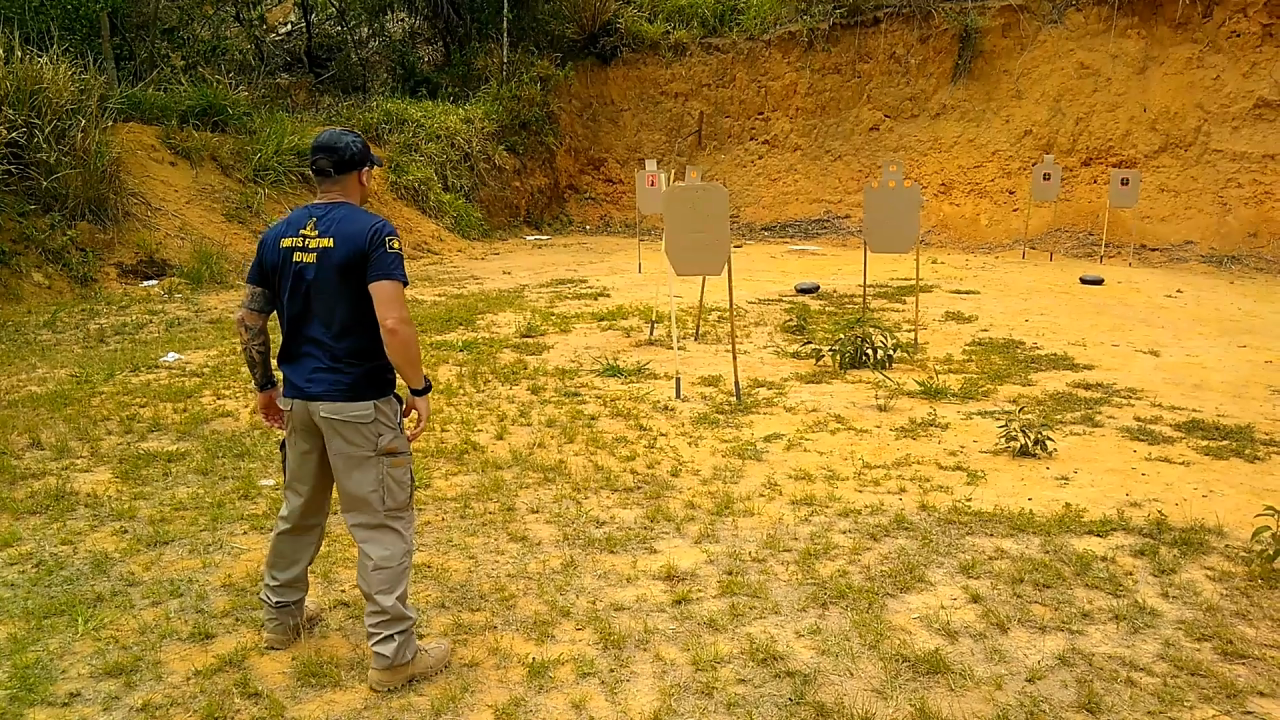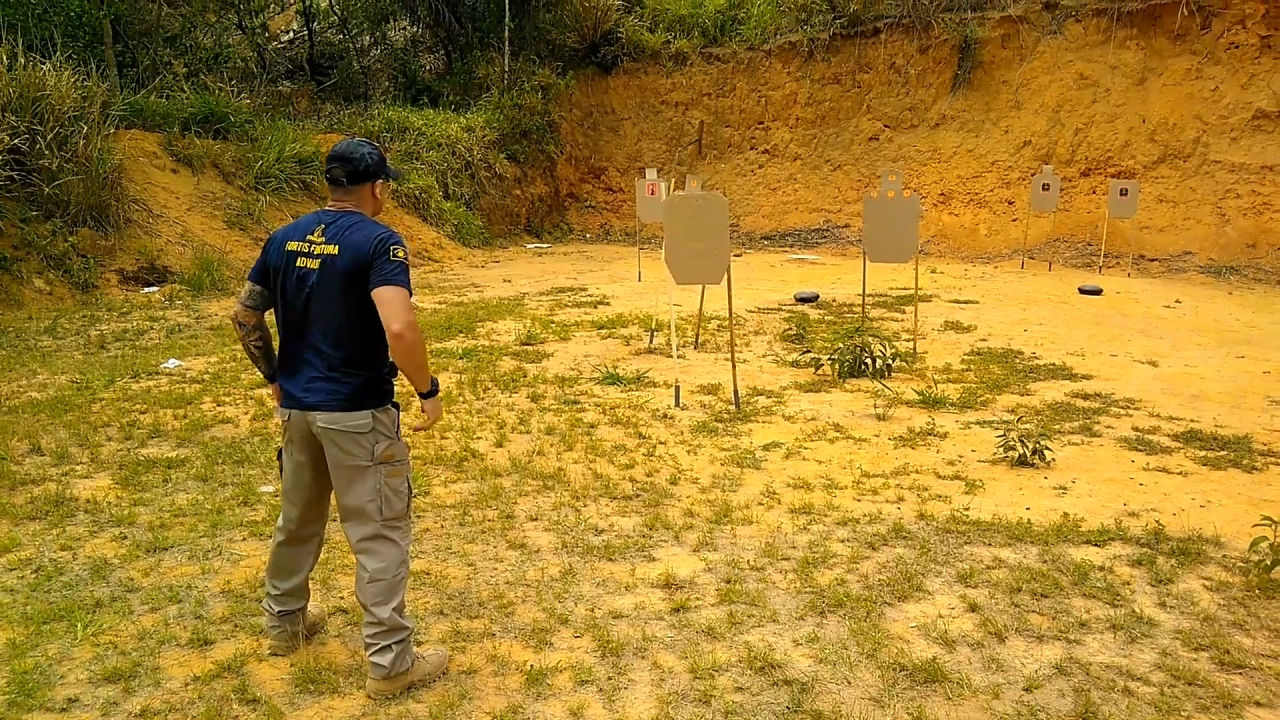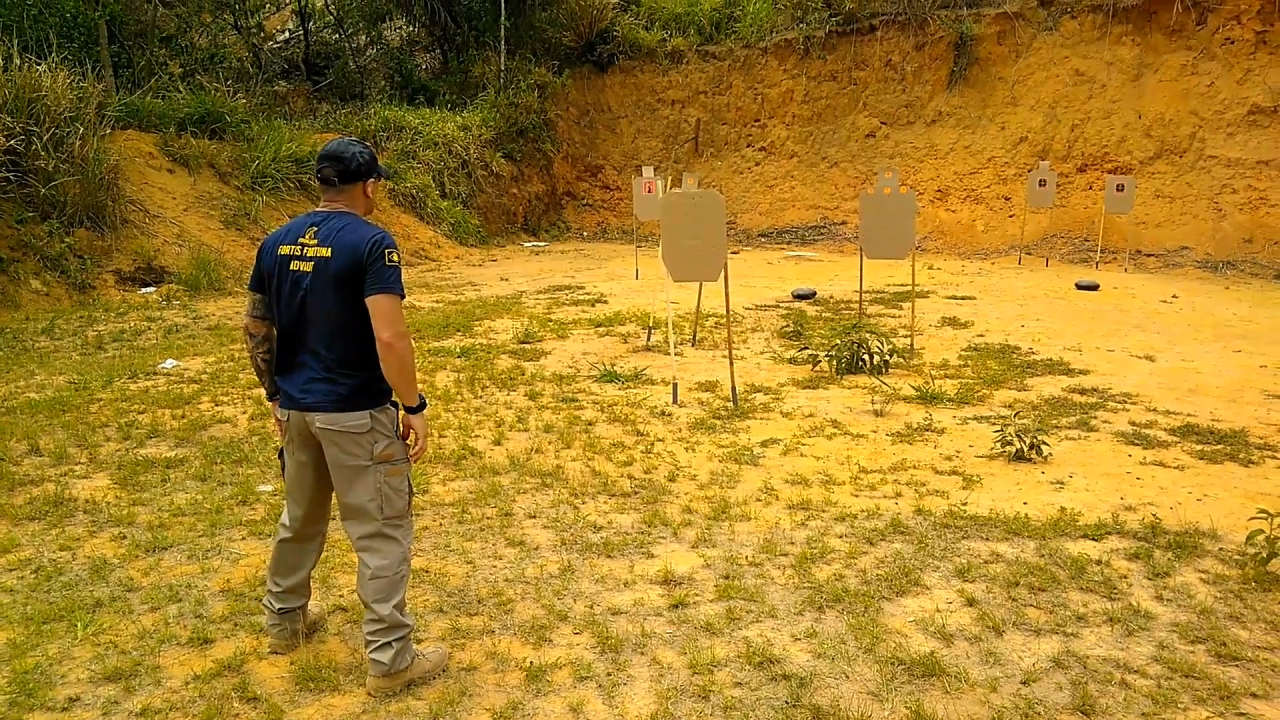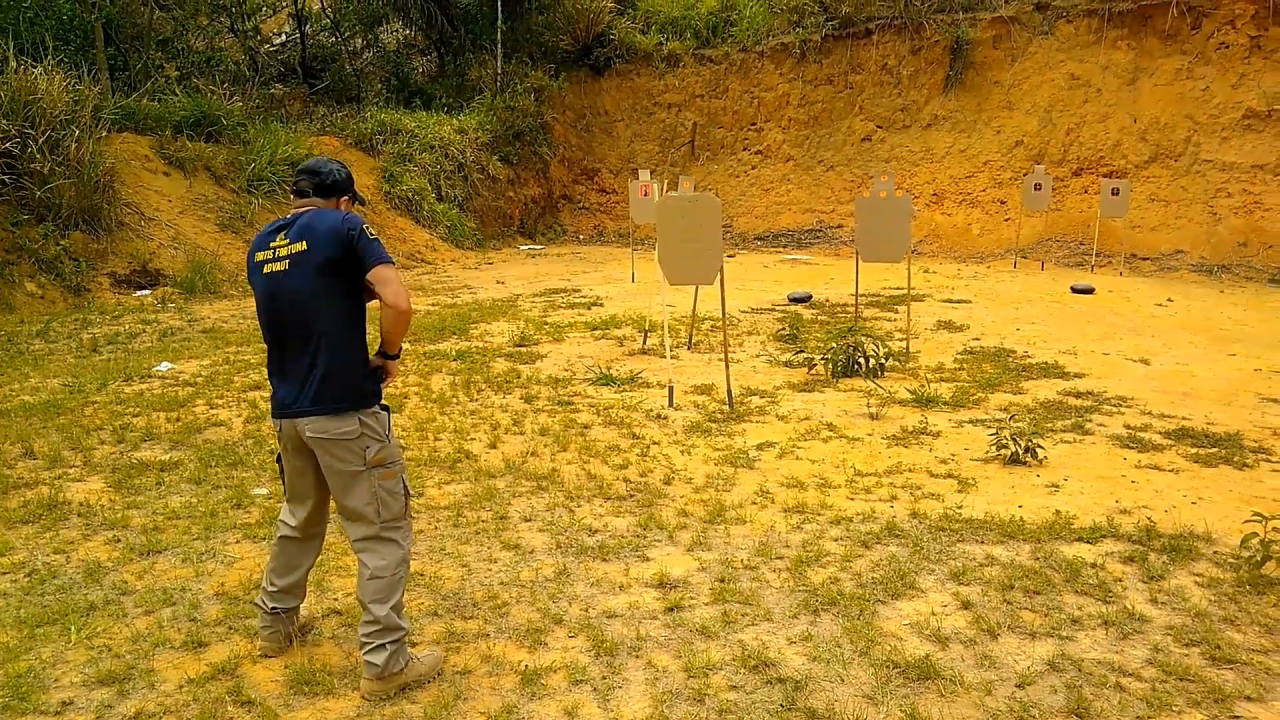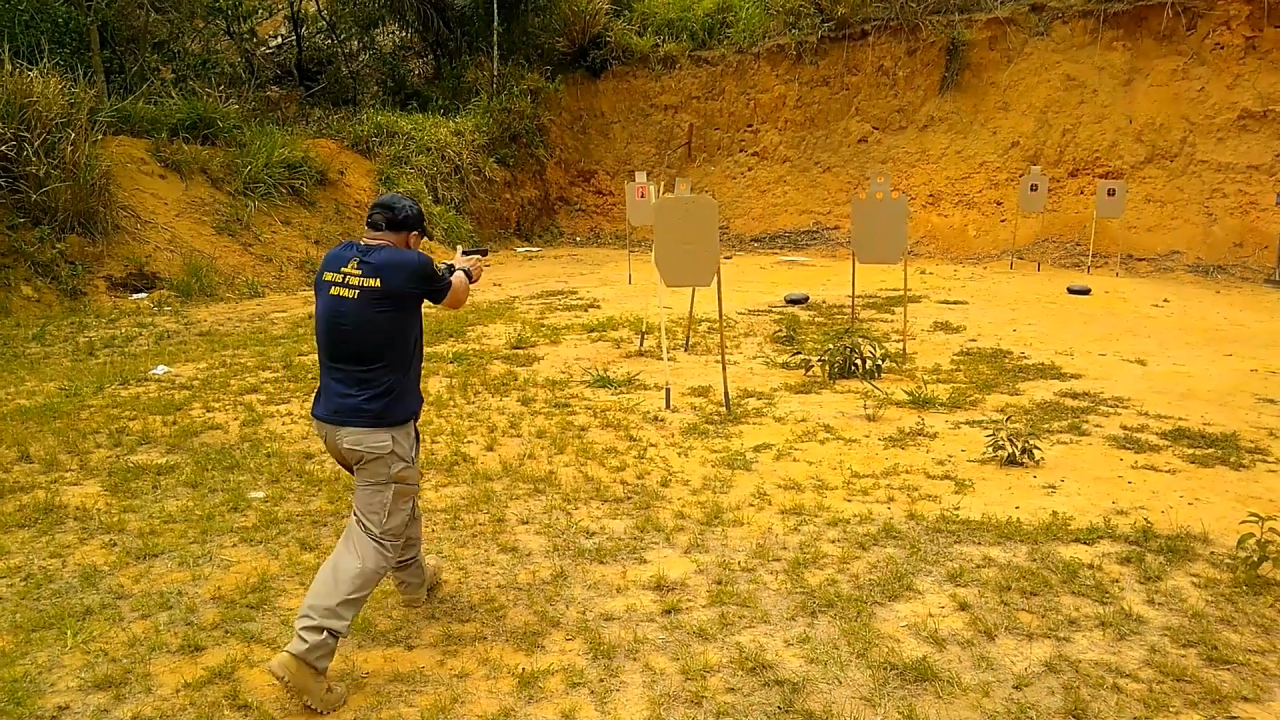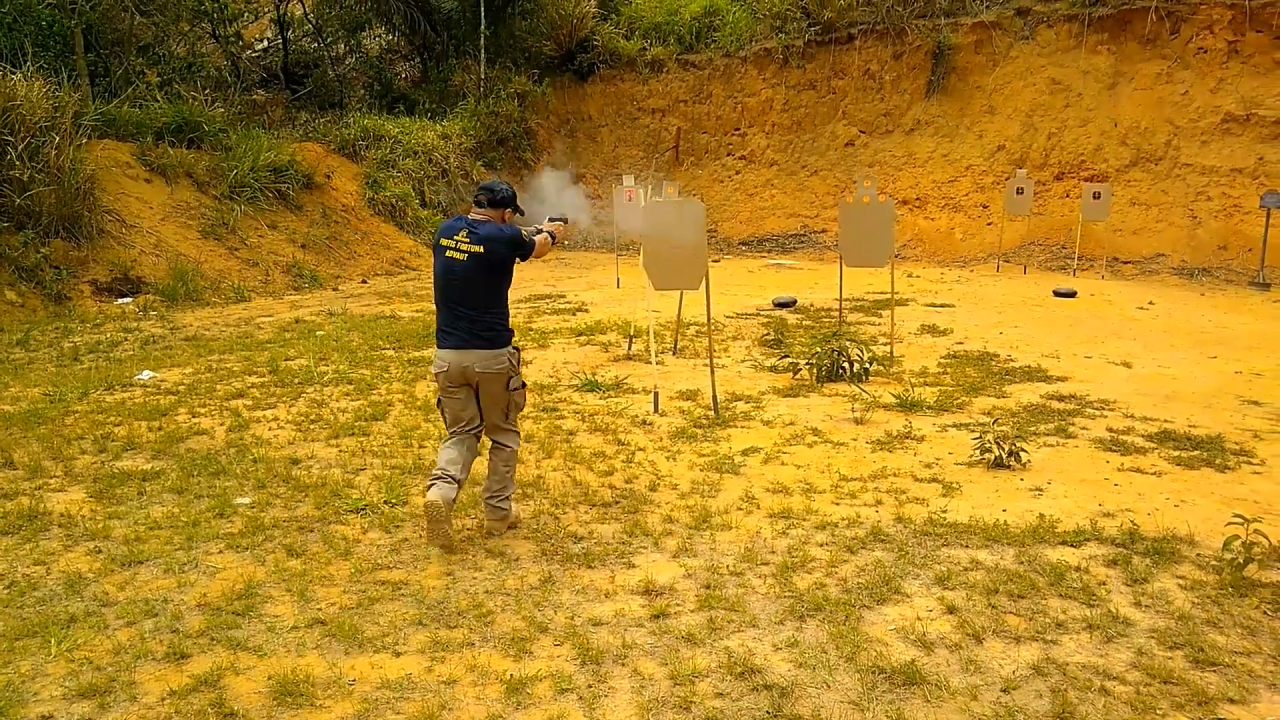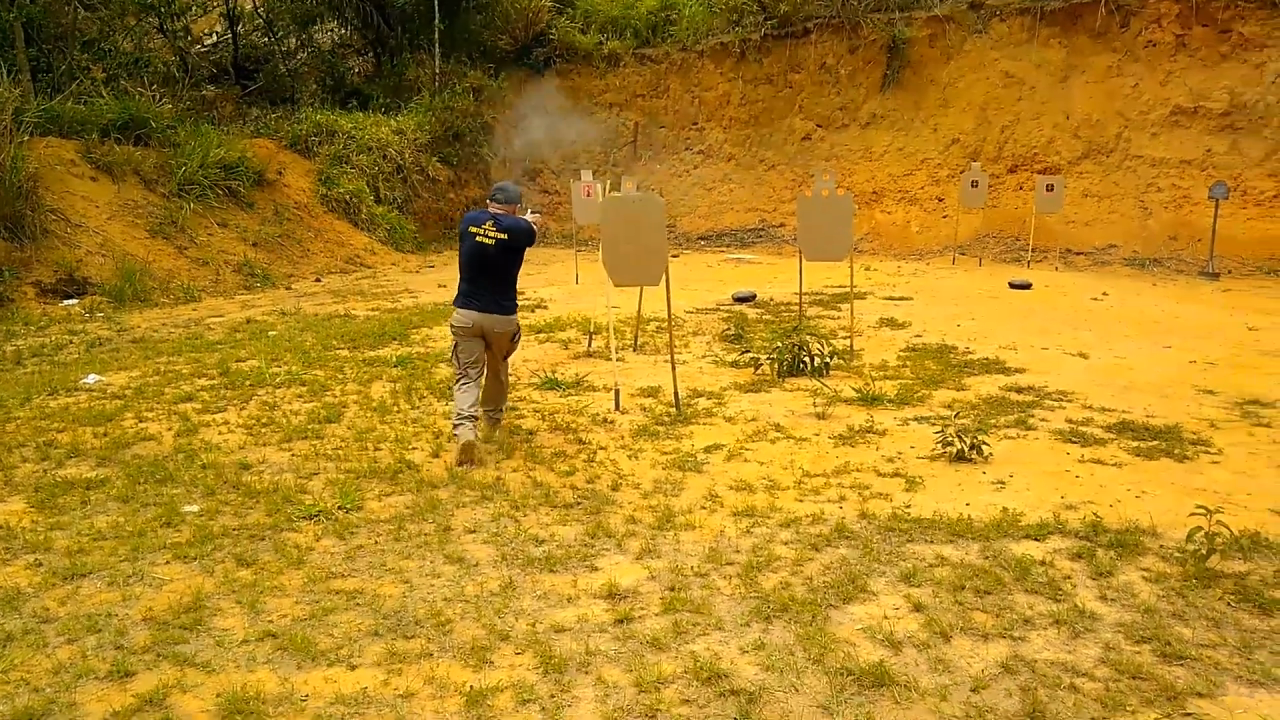
dt=0.7s
person 1, frame 1
left shoulder: (276, 235)
right shoulder: (372, 231)
left elbow: (249, 319)
right elbow: (393, 323)
left wrist: (264, 386)
right wrist: (419, 387)
left hip: (299, 397)
right hip: (360, 402)
left knee: (299, 508)
right knee: (383, 524)
left ankle: (281, 615)
right ankle: (393, 653)
person 1, frame 2
left shoulder: (283, 239)
right shoulder: (378, 241)
left elbow: (245, 316)
right elbow: (401, 330)
right wrist: (428, 390)
left hip: (297, 406)
right hip: (358, 412)
left knee: (297, 517)
right knee: (380, 534)
left ankle: (285, 622)
right ankle: (389, 662)
person 1, frame 3
left shoulder: (277, 242)
right shoulder: (371, 242)
left elbow: (256, 329)
right elbow: (389, 337)
left wrist: (275, 395)
right wrist: (414, 407)
left hip: (297, 407)
right hip: (356, 413)
left knee: (299, 517)
right knee: (382, 532)
left ankle: (284, 620)
right ankle: (390, 659)
person 1, frame 4
left shoulder: (260, 246)
right shoulder: (344, 228)
right elbow: (399, 303)
right wrist: (388, 355)
left hip: (288, 412)
right hip: (346, 413)
left knee: (299, 518)
right knee: (382, 535)
left ankle: (276, 624)
right ankle: (385, 663)
person 1, frame 5
left shoulder: (331, 262)
right shoulder: (409, 265)
right elbow: (455, 297)
left wrist: (444, 271)
right wrist: (467, 271)
left hip: (329, 420)
right hip: (380, 427)
left knee: (389, 505)
right knee: (370, 542)
left ankle: (411, 577)
right ankle: (306, 652)
person 1, frame 6
left shoulder: (446, 230)
right shoulder: (505, 237)
right elbow: (538, 249)
right wrist: (549, 233)
left hip: (449, 354)
right hip: (492, 355)
left knee: (460, 433)
right knee: (503, 435)
left ankle: (441, 492)
right ankle: (498, 513)
person 1, frame 7
left shoulder: (469, 221)
right shoulder: (519, 229)
left hip: (466, 314)
right hip: (502, 317)
left knee: (467, 377)
right knee: (497, 368)
left ankle: (466, 432)
right ankle: (491, 418)
